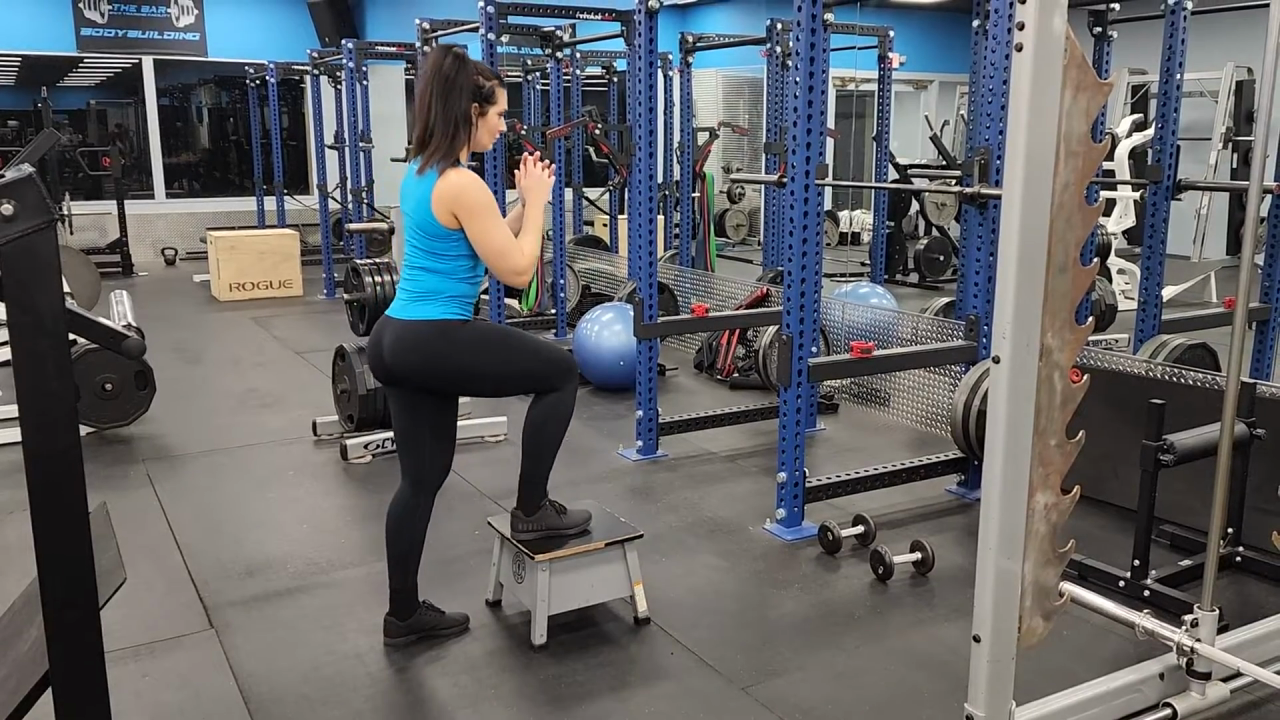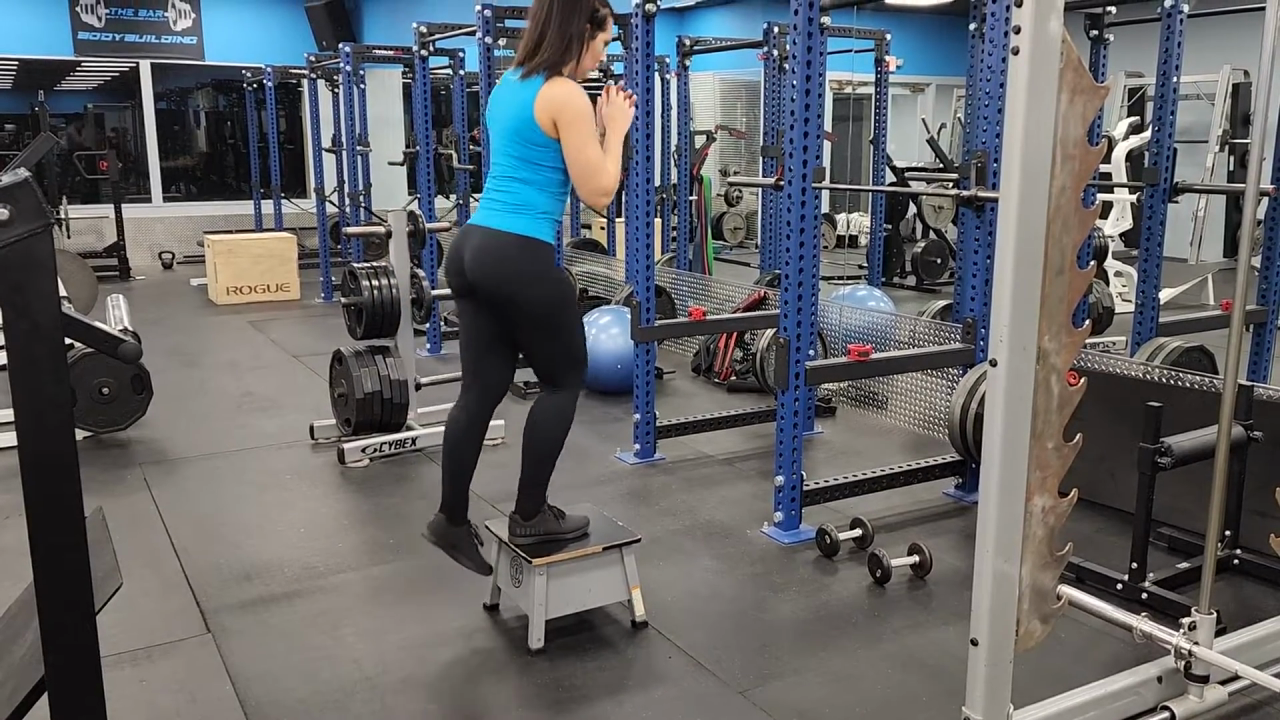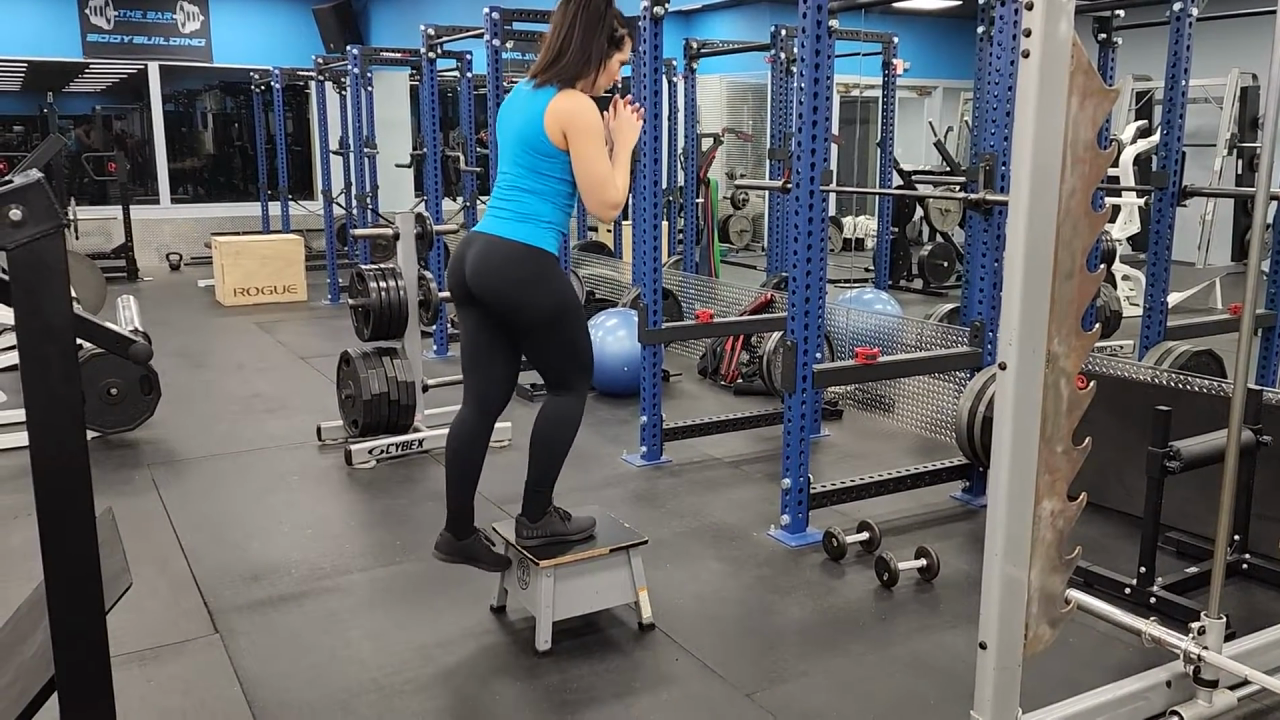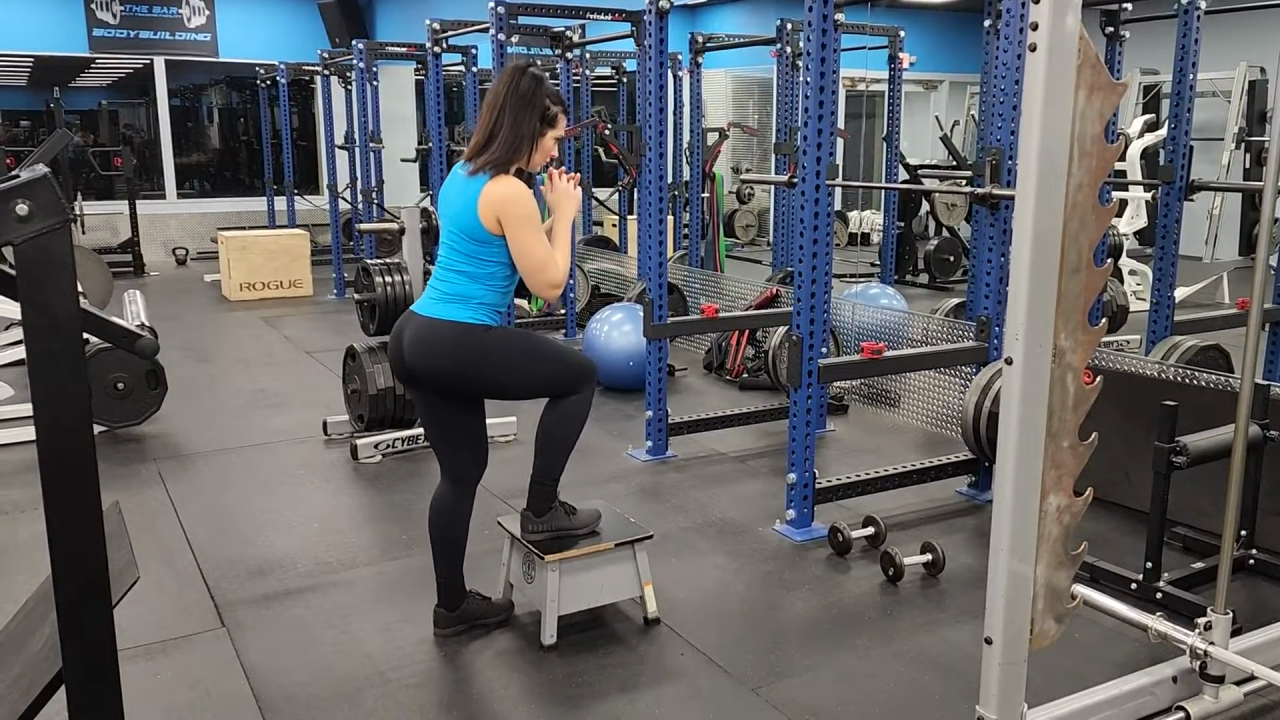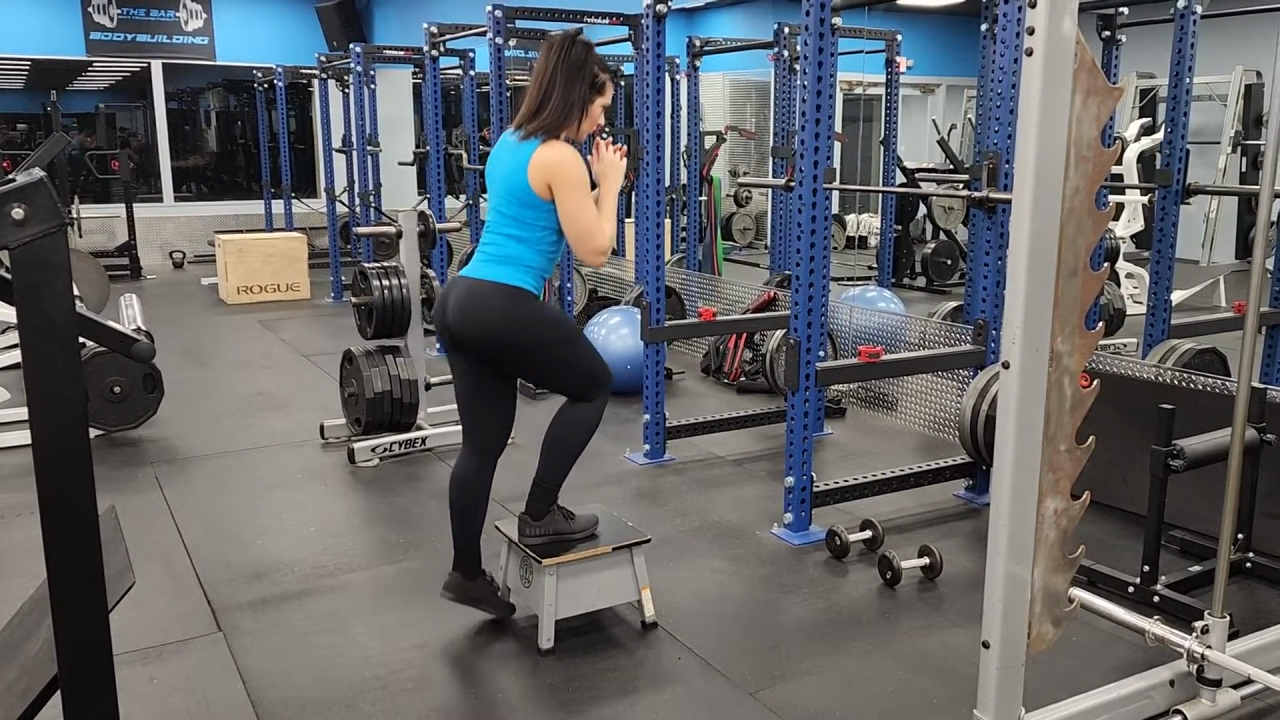
dt=1s
person 1, frame 1
left shoulder: (420, 170)
right shoulder: (462, 184)
right elbow: (515, 271)
left wrist: (524, 205)
right wrist: (536, 203)
left hip: (396, 340)
right hip: (435, 342)
left knee: (421, 478)
right knee: (561, 372)
left ankle: (403, 613)
right ankle: (532, 509)
person 1, frame 2
left shoulder: (508, 85)
right shoulder: (565, 95)
right elbow: (597, 193)
left wrist: (597, 128)
right wrist: (614, 130)
left hip: (471, 250)
right hip: (520, 258)
left knee: (480, 391)
right knee: (565, 378)
left ankle: (452, 520)
right ankle: (530, 515)
person 1, frame 3
left shoulder: (520, 94)
right shoulder: (576, 107)
right elbow: (605, 205)
left wrist: (604, 141)
right wrist: (623, 144)
left hip: (474, 257)
right hip: (522, 268)
left knee: (482, 400)
right knee: (571, 384)
left ankle: (458, 532)
right ankle: (536, 518)
person 1, frame 4
left shoulder: (462, 175)
right shoulder: (509, 192)
right elbow: (548, 284)
left wrist: (551, 216)
right wrist: (563, 215)
left hip: (415, 340)
right hip: (457, 346)
left knee: (460, 473)
right knee: (579, 376)
left ankle: (452, 605)
right ankle: (542, 509)
person 1, frame 5
left shoulder: (511, 142)
right shoulder: (560, 157)
right elbow: (594, 251)
left wrist: (594, 184)
right wrist: (610, 185)
left hip: (460, 305)
right hip: (504, 309)
left knee: (481, 445)
right knee: (593, 386)
left ankle: (467, 573)
right ankle: (539, 514)
